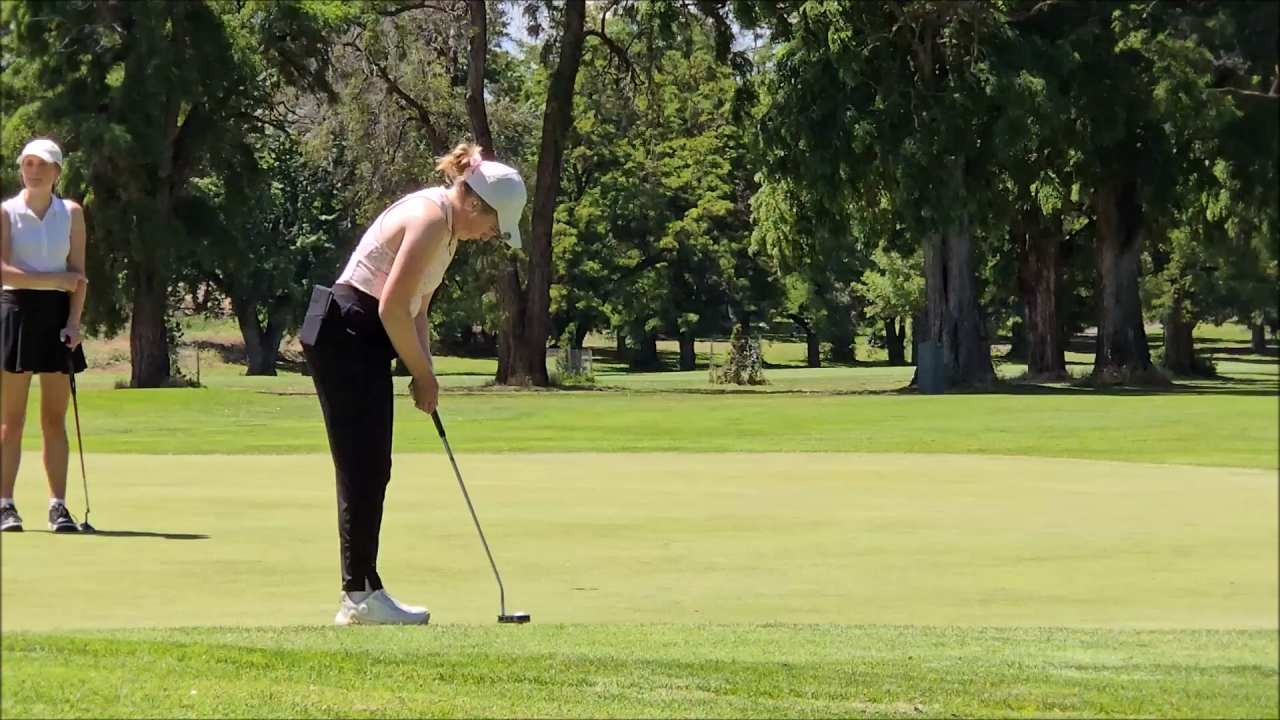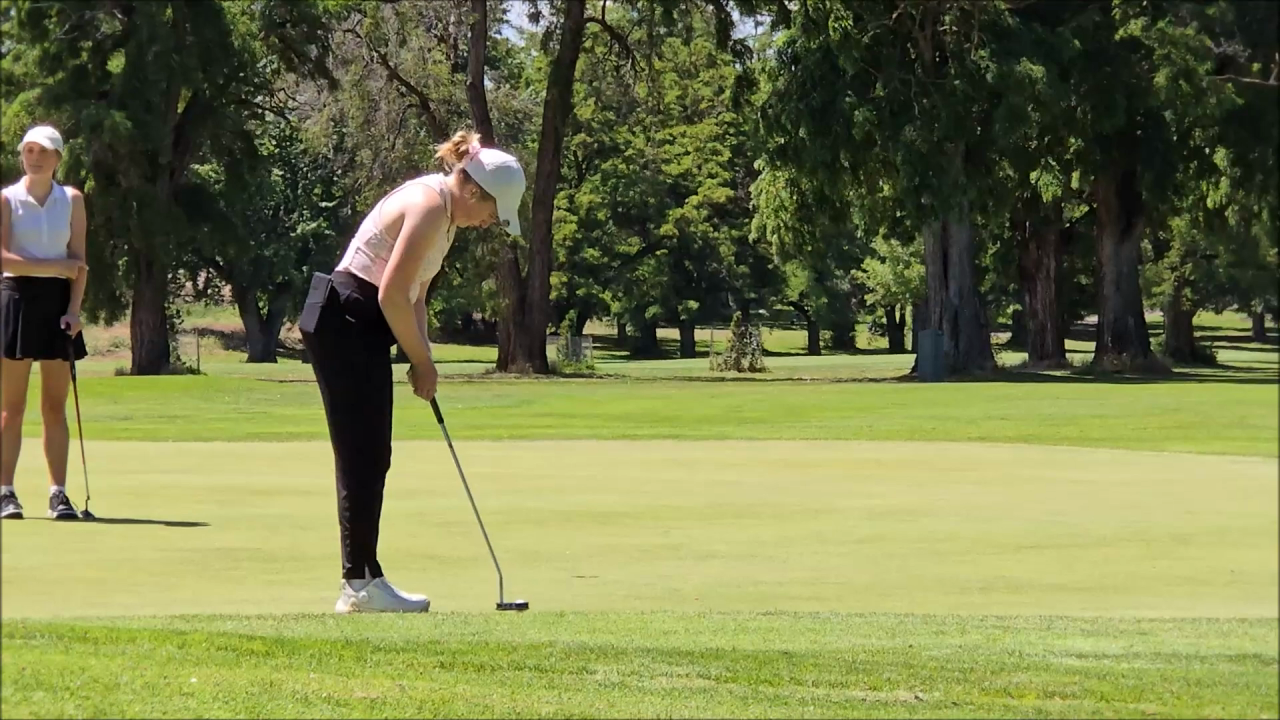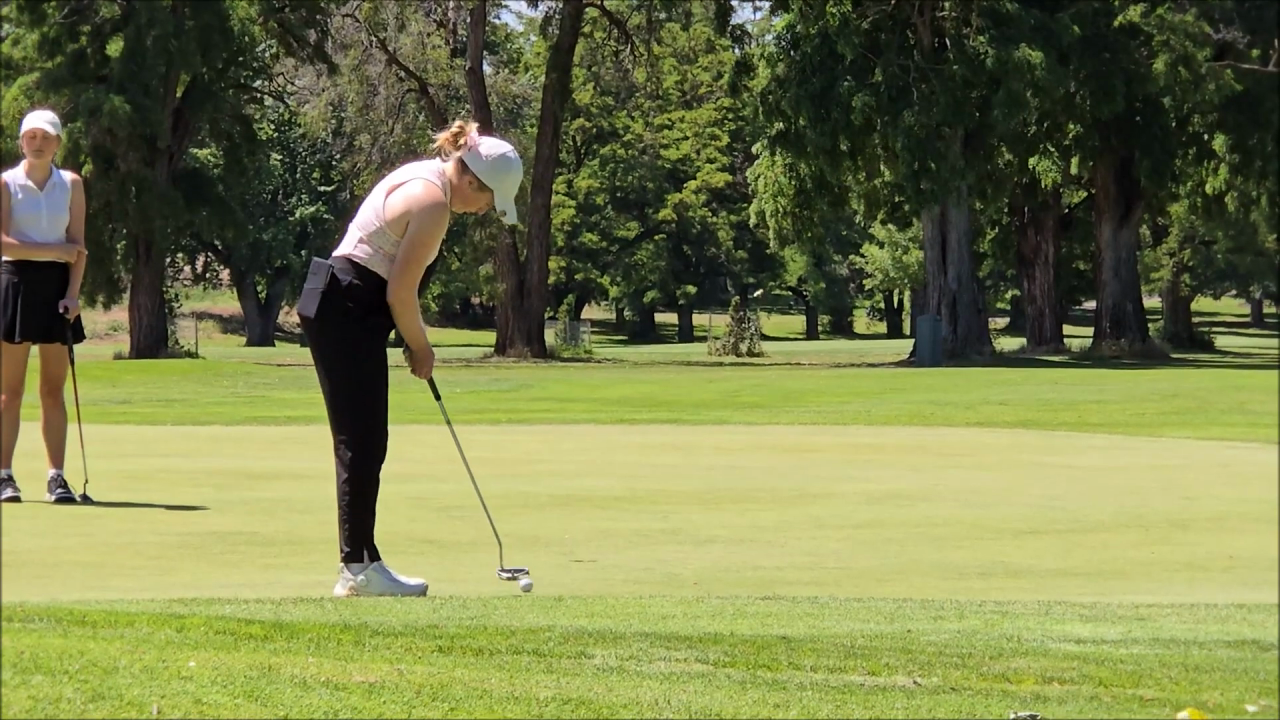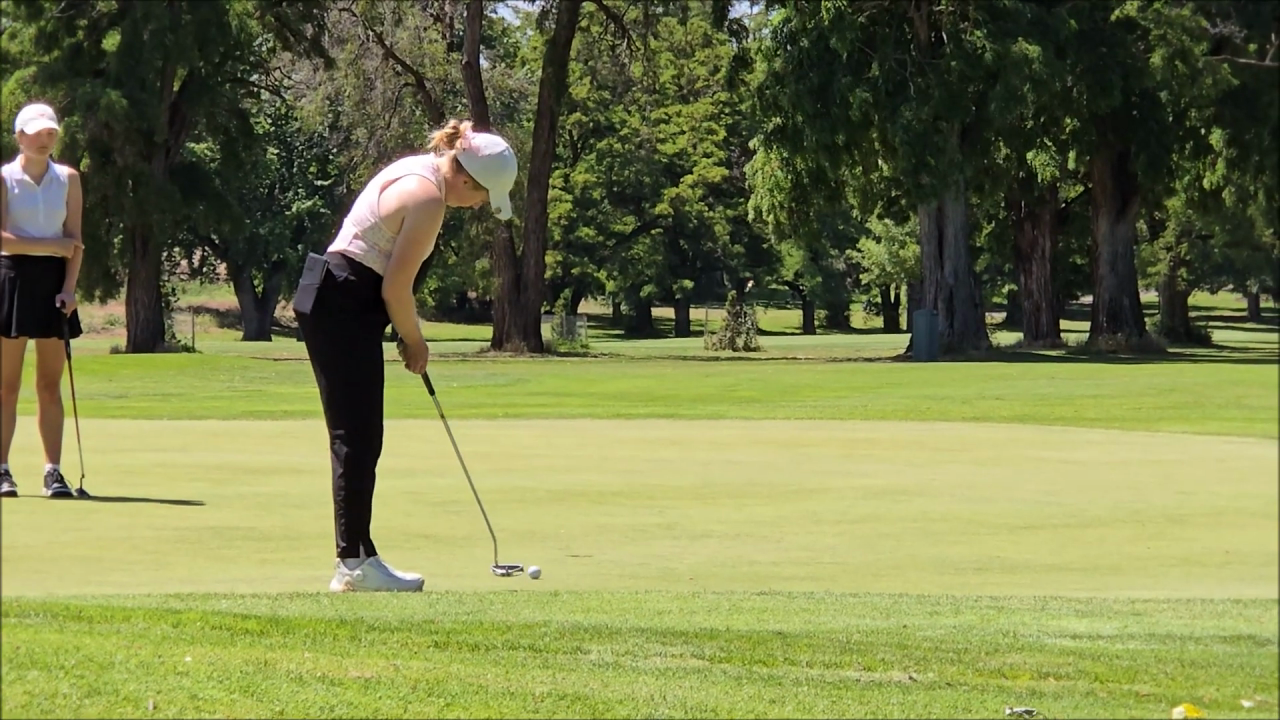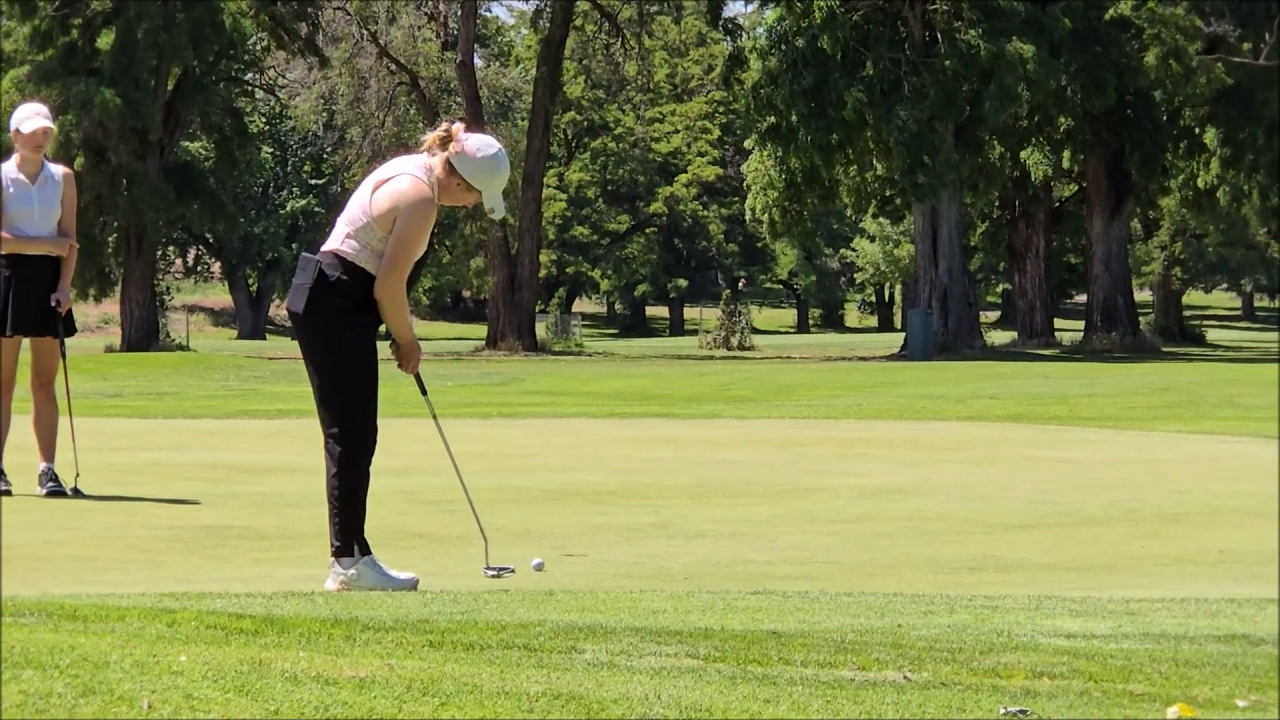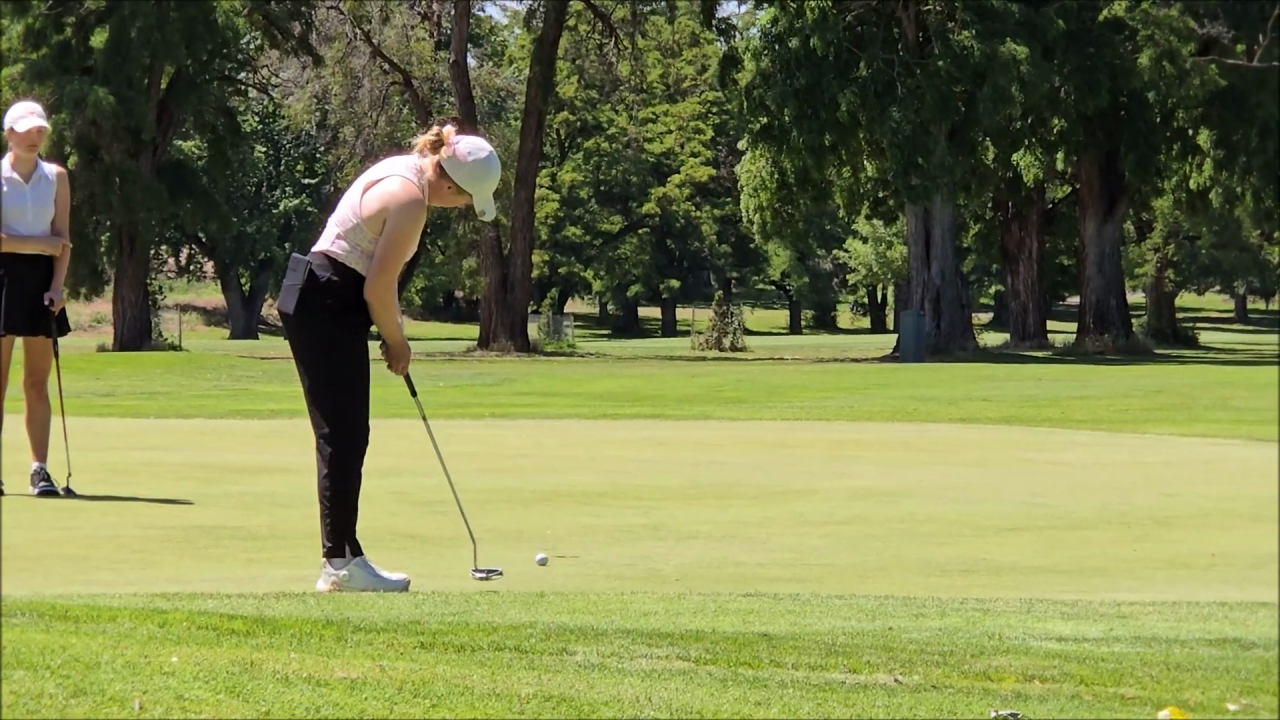
dt=0.4s
person 1, frame 1
left shoulder: (446, 226)
right shoulder: (430, 218)
left elbow: (415, 306)
right elbow: (392, 309)
left wrist: (424, 368)
right wrist: (422, 374)
left hip: (363, 341)
right hip: (346, 337)
left knee: (369, 471)
right knee: (363, 470)
left ankle: (360, 593)
right ankle: (360, 597)
person 1, frame 2
left shoulder: (442, 211)
right shoulder: (430, 205)
left elbow: (413, 293)
right elbow: (392, 296)
left wrist: (421, 355)
right wrist: (422, 362)
left hip: (359, 327)
right hip: (345, 324)
left knee: (369, 458)
right knee: (364, 458)
left ankle: (360, 581)
right ankle: (361, 584)
person 1, frame 3
left shoulder: (426, 176)
right shoulder: (433, 200)
right elbow: (400, 292)
left wrist: (413, 340)
right wrist: (420, 346)
left hip: (344, 307)
right hip: (345, 310)
left knee: (363, 442)
right knee: (363, 442)
left ankle: (358, 564)
right ankle: (359, 568)
person 1, frame 4
left shoulder: (420, 169)
right shoulder: (428, 197)
right elbow: (396, 288)
left wrist: (407, 333)
right wrist: (414, 341)
left hip: (337, 301)
right hip: (342, 306)
left knee: (357, 437)
right knee: (358, 437)
left ankle: (354, 558)
right ankle: (355, 562)
person 1, frame 5
left shoulder: (412, 168)
right shoulder: (420, 198)
right elbow: (387, 287)
left wrist: (400, 333)
right wrist: (407, 341)
left hip: (328, 301)
right hip: (336, 307)
left knee: (351, 436)
right knee: (352, 437)
left ankle: (349, 558)
right ankle: (349, 562)
person 1, frame 6
left shoulder: (405, 168)
right shoulder: (410, 199)
right elbow: (378, 289)
left wrist: (390, 334)
right wrist: (396, 342)
left hip: (319, 300)
right hip: (326, 307)
left knee: (343, 436)
right knee: (344, 437)
left ankle: (341, 558)
right ankle: (340, 563)
person 2, frame 1
left shoulder: (72, 213)
left elbow: (78, 274)
left wrist: (74, 321)
right wrist: (54, 278)
left hip: (57, 314)
left knee: (55, 419)
left ankle: (58, 507)
person 2, frame 2
left shoulder: (72, 199)
left elbow: (79, 261)
left wrist: (74, 309)
right wrist: (55, 266)
left hip: (58, 301)
left knee: (55, 407)
left ankle: (58, 494)
person 2, frame 3
left shoulder: (72, 183)
left elbow: (77, 245)
left wrist: (73, 292)
right wrist: (53, 250)
left hip: (57, 284)
left knee: (53, 390)
left ankle: (56, 477)
person 2, frame 4
left shoulder: (68, 178)
left elbow: (74, 239)
left wrist: (70, 287)
right wrist: (51, 245)
left hip: (54, 279)
left knee: (51, 385)
left ankle: (53, 472)
person 2, frame 5
left shoulder: (63, 177)
left elbow: (69, 239)
left wrist: (64, 286)
right wrist: (44, 244)
left hip: (48, 279)
left knee: (45, 384)
left ankle: (47, 470)
person 2, frame 6
left shoulder: (56, 176)
left elbow: (62, 237)
left wrist: (58, 285)
right wrist: (39, 244)
left hip: (41, 277)
left knee: (38, 383)
left ankle: (40, 470)
